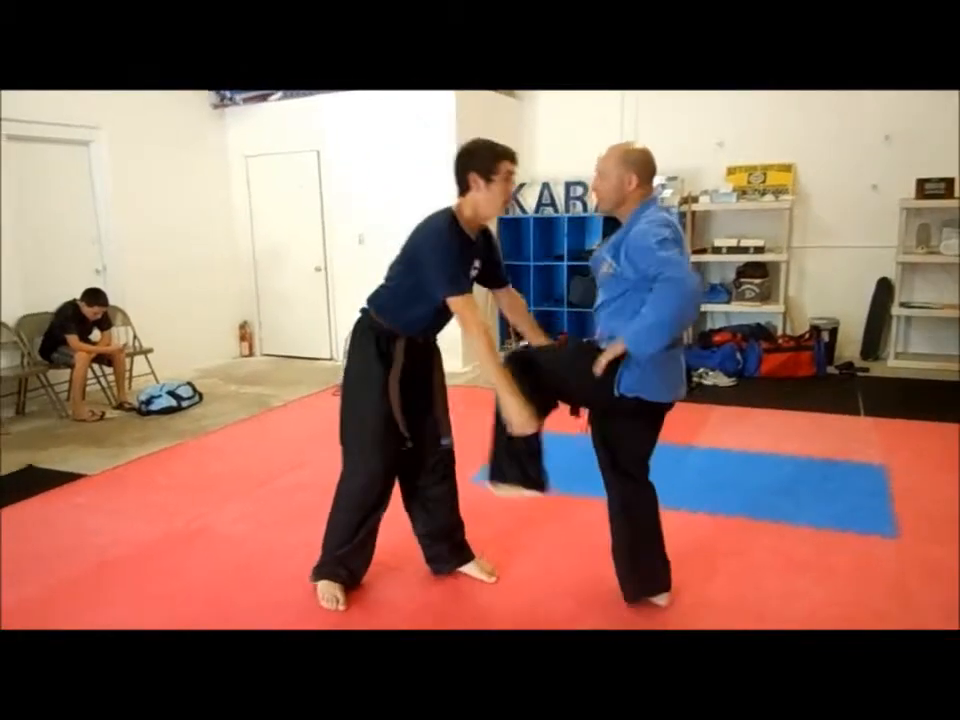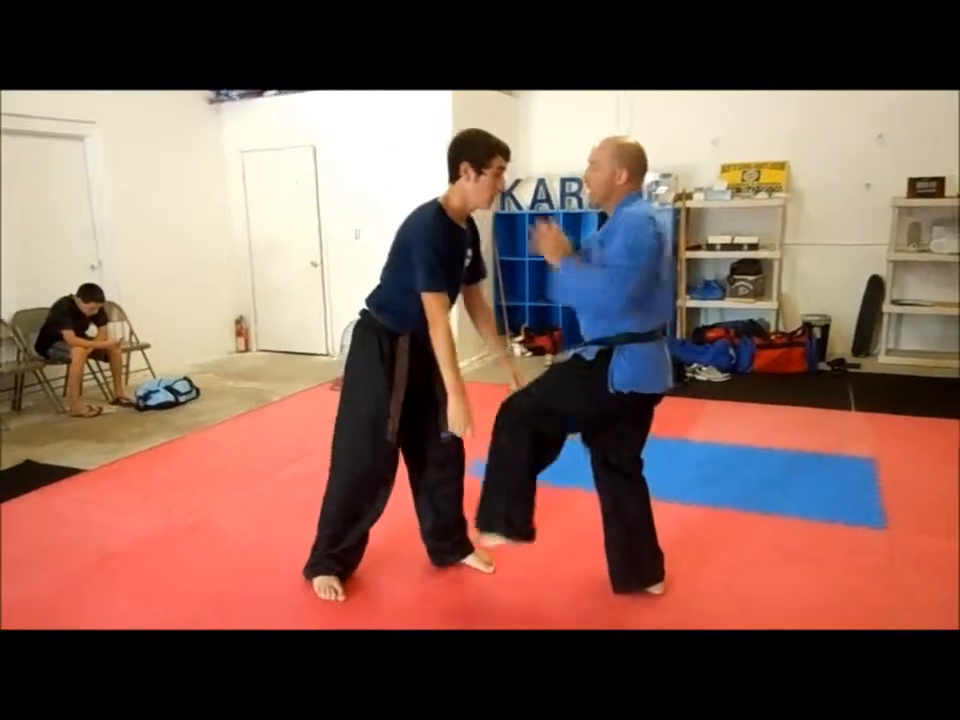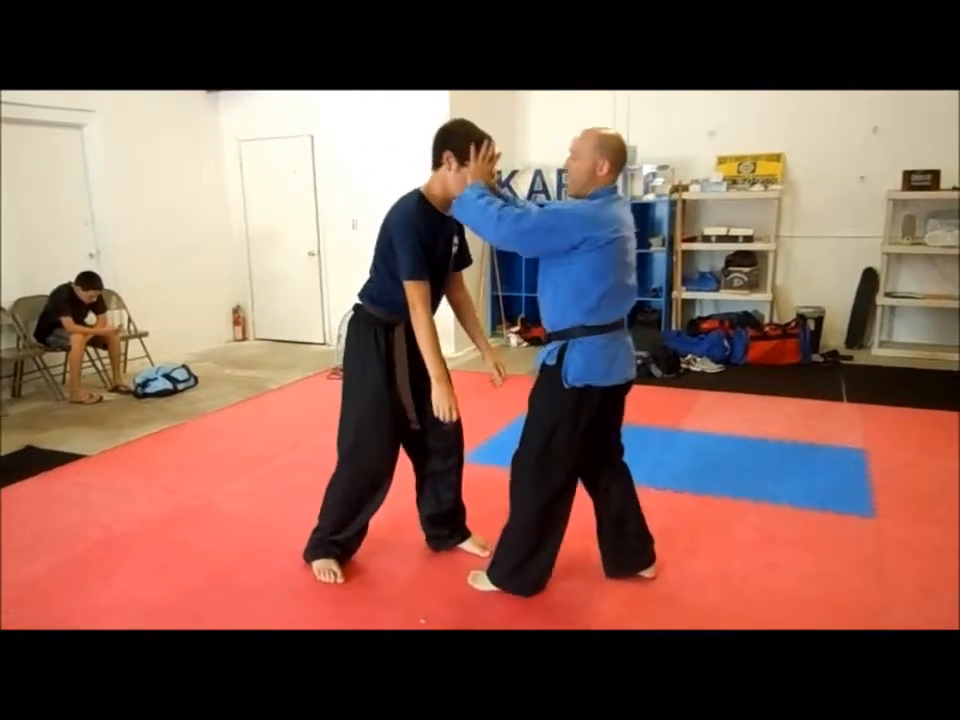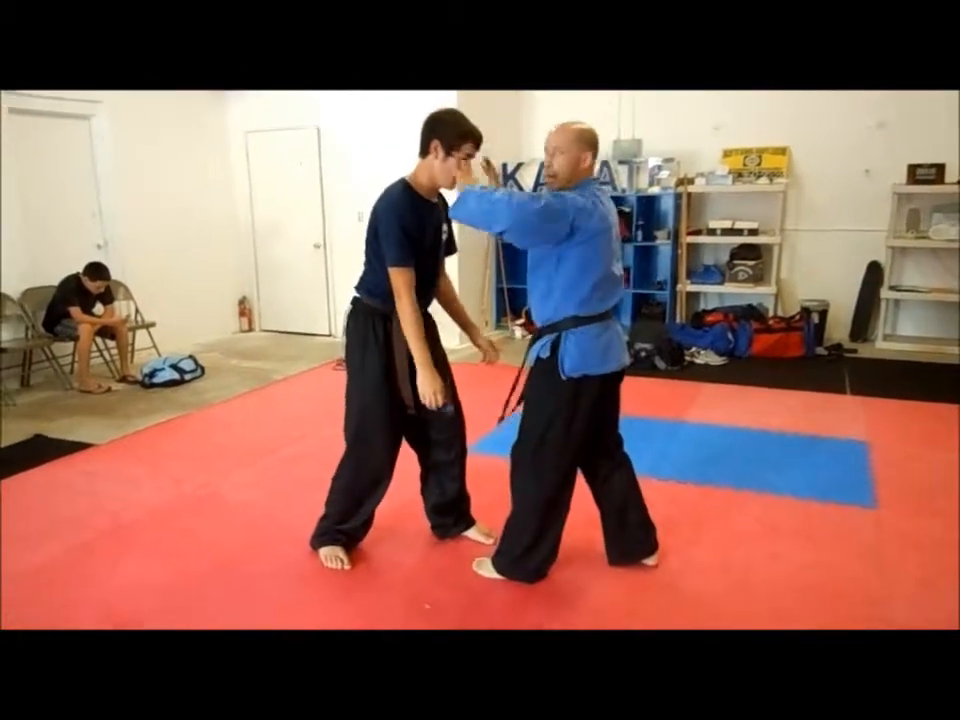
dt=0.3s
person 1, frame 1
left shoulder: (478, 237)
right shoulder: (439, 236)
left elbow: (506, 297)
right elbow: (473, 324)
left wrist: (548, 350)
right wrist: (509, 396)
left hip: (419, 349)
right hip: (379, 347)
left knee: (434, 455)
right knee: (371, 464)
left ankle: (449, 553)
right ankle: (335, 570)
person 1, frame 2
left shoulder: (467, 229)
right shoulder: (427, 227)
left elbow: (474, 299)
right elbow: (438, 318)
left wrist: (505, 359)
right wrist: (456, 395)
left hip: (420, 348)
right hip: (380, 346)
left knee: (441, 451)
right knee: (365, 459)
left ankle: (449, 544)
right ankle: (327, 562)
person 1, frame 3
left shoulder: (450, 218)
right shoulder: (409, 217)
left elbow: (455, 290)
right elbow: (419, 305)
left wrist: (486, 350)
right wrist: (439, 381)
left hip: (412, 338)
right hip: (377, 338)
left knee: (442, 439)
right knee: (369, 450)
left ankle: (447, 529)
right ankle: (327, 546)
person 1, frame 4
left shoulder: (439, 206)
right shoulder: (397, 205)
right elbow: (403, 293)
left wrist: (473, 333)
right wrist: (424, 368)
left hip: (416, 323)
right hip: (377, 328)
left knee: (446, 427)
right knee: (373, 440)
left ankle: (451, 517)
right ankle: (334, 533)
person 2, frame 1
left shoulder: (653, 231)
right shoulder: (636, 230)
left elbow: (679, 290)
left wrist: (628, 341)
right wrist: (618, 334)
left hip: (630, 370)
right hip: (644, 371)
left knee: (523, 369)
right knee: (626, 476)
left ankle: (520, 472)
right ankle: (650, 582)
person 2, frame 2
left shoulder: (634, 224)
right shoulder: (629, 221)
left elbow: (615, 292)
right elbow: (611, 285)
left wrist: (560, 263)
right wrist: (567, 261)
left hip: (618, 365)
right hip: (637, 363)
left knee: (520, 417)
right knee: (619, 469)
left ankle: (506, 520)
right ankle: (641, 571)
person 2, frame 3
left shoulder: (587, 217)
right shoulder: (609, 212)
left elbow: (511, 229)
right elbow: (541, 227)
left wrist: (476, 186)
right wrist: (489, 190)
left hip: (578, 359)
right hip: (606, 356)
left knee: (539, 470)
right knee: (602, 462)
left ankle: (513, 573)
right ankle: (632, 556)
person 2, frame 4
left shoulder: (576, 205)
right shoulder: (590, 204)
left elbow: (517, 214)
right elbow: (533, 220)
left wrist: (469, 197)
right wrist: (498, 193)
left hip: (570, 351)
right hip: (599, 346)
left knee: (540, 460)
right knee: (602, 451)
left ankle: (520, 560)
right ankle: (636, 544)
